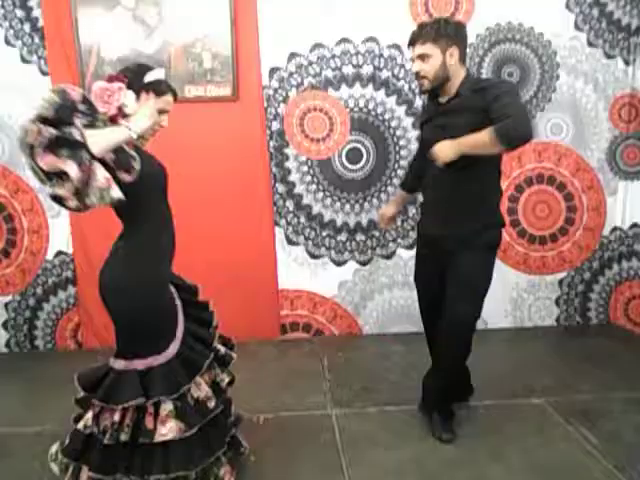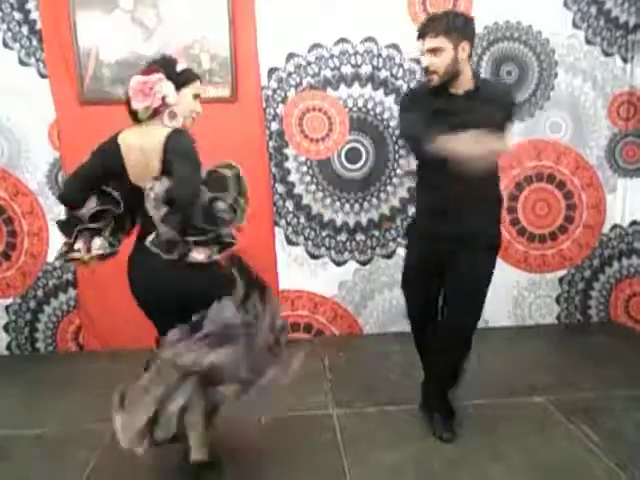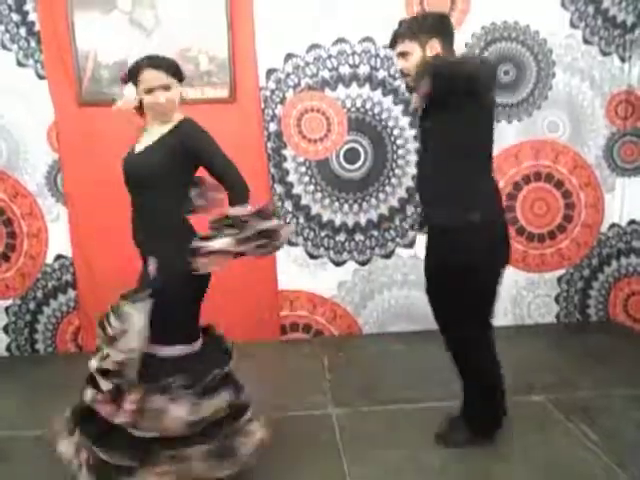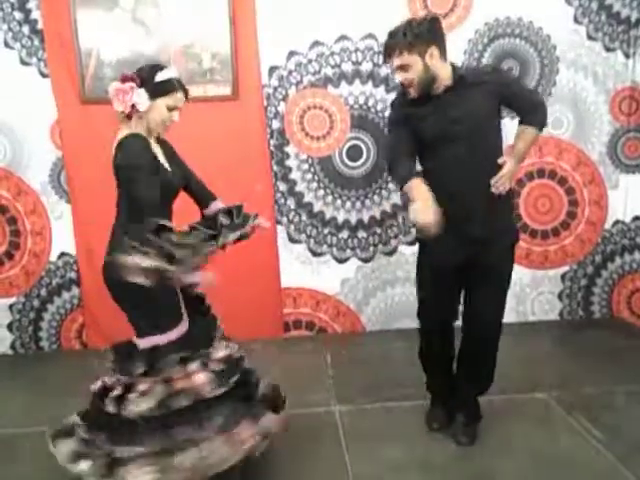
dt=0.5s
person 1, frame 1
left shoulder: (491, 94)
right shoulder: (431, 107)
left elbow: (519, 130)
left wrist: (457, 147)
right wrist: (396, 203)
left hip: (475, 239)
right hip: (431, 235)
left knee: (457, 322)
right knee: (434, 320)
left ankle: (436, 400)
right ankle: (454, 386)
person 1, frame 2
left shoulder: (497, 97)
right shoulder: (419, 99)
right elbow: (417, 137)
right wrist: (455, 145)
left hip: (479, 235)
right hip: (428, 233)
left knee: (459, 323)
right knee: (421, 313)
left ankle: (437, 398)
right ankle: (436, 393)
person 1, frame 3
left shoulder: (465, 80)
right shoulder: (432, 100)
left elbow: (439, 68)
left wrist: (427, 84)
left hip: (475, 229)
right hip: (443, 230)
left knee: (470, 325)
right knee: (453, 320)
left ankle: (482, 418)
right ankle: (477, 407)
person 1, frame 4
left shoulder: (488, 82)
right shoulder: (405, 107)
left elbow: (536, 109)
right elbow: (400, 161)
left wrist: (515, 160)
right wrist: (420, 197)
left hip: (494, 229)
right hip: (441, 233)
left knee: (484, 324)
right knee: (434, 322)
left ankle: (467, 406)
right ankle: (441, 398)
person 2, frame 1
left shoulder: (117, 143)
right shoulder: (116, 143)
right elbow: (49, 141)
right wrist: (127, 132)
left hip: (146, 273)
right hip: (137, 280)
left knee: (181, 352)
right knee: (150, 367)
person 2, frame 2
left shoulder: (119, 144)
right shoulder: (178, 140)
left elbow: (70, 193)
right elbow: (189, 199)
right wrist: (224, 197)
left hip: (144, 271)
right hip: (188, 270)
left knee: (182, 343)
left ankle: (198, 447)
person 2, frame 3
left shoulder: (186, 132)
right shoulder: (148, 136)
left elbow: (233, 180)
left wrist: (235, 229)
left hip: (174, 263)
right hip: (159, 261)
left knee: (167, 353)
person 2, frame 4
left shoulder: (156, 144)
right shoulder: (132, 147)
left elbow: (196, 187)
right elbow: (149, 213)
left wrist: (237, 223)
right wrist: (183, 262)
left hip: (156, 264)
right hip: (136, 268)
left knee: (189, 338)
right knee: (169, 349)
